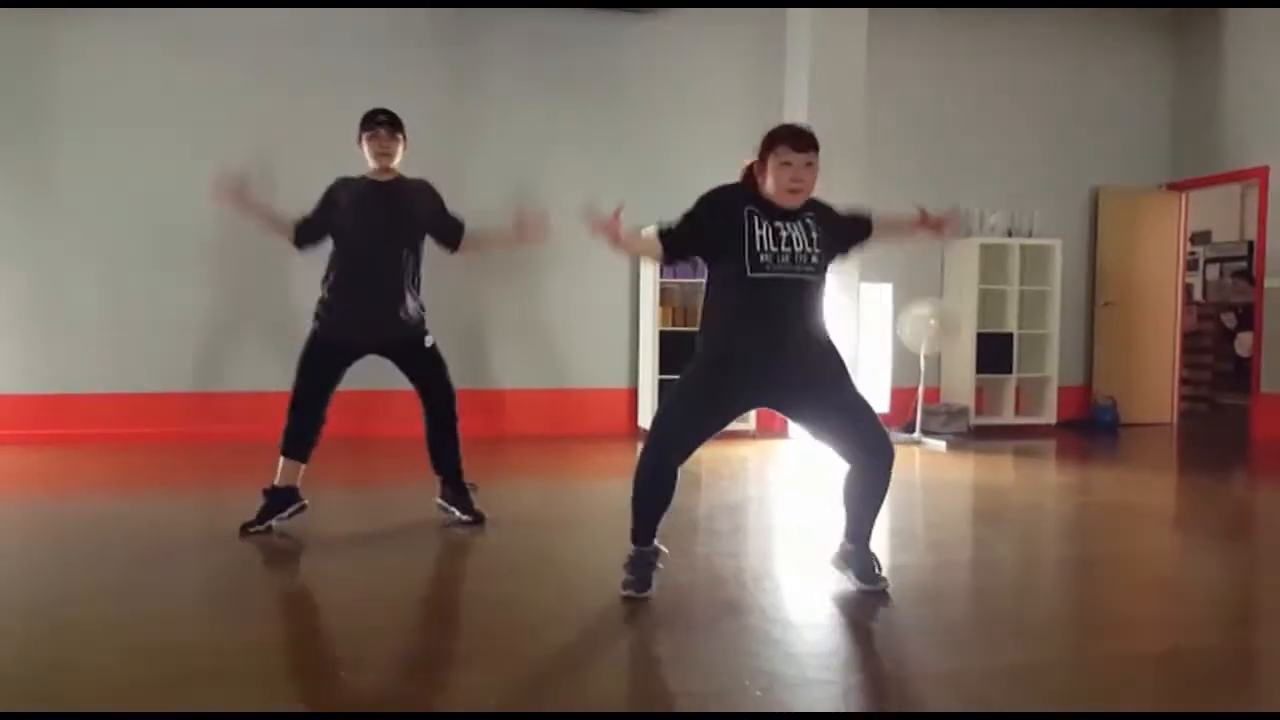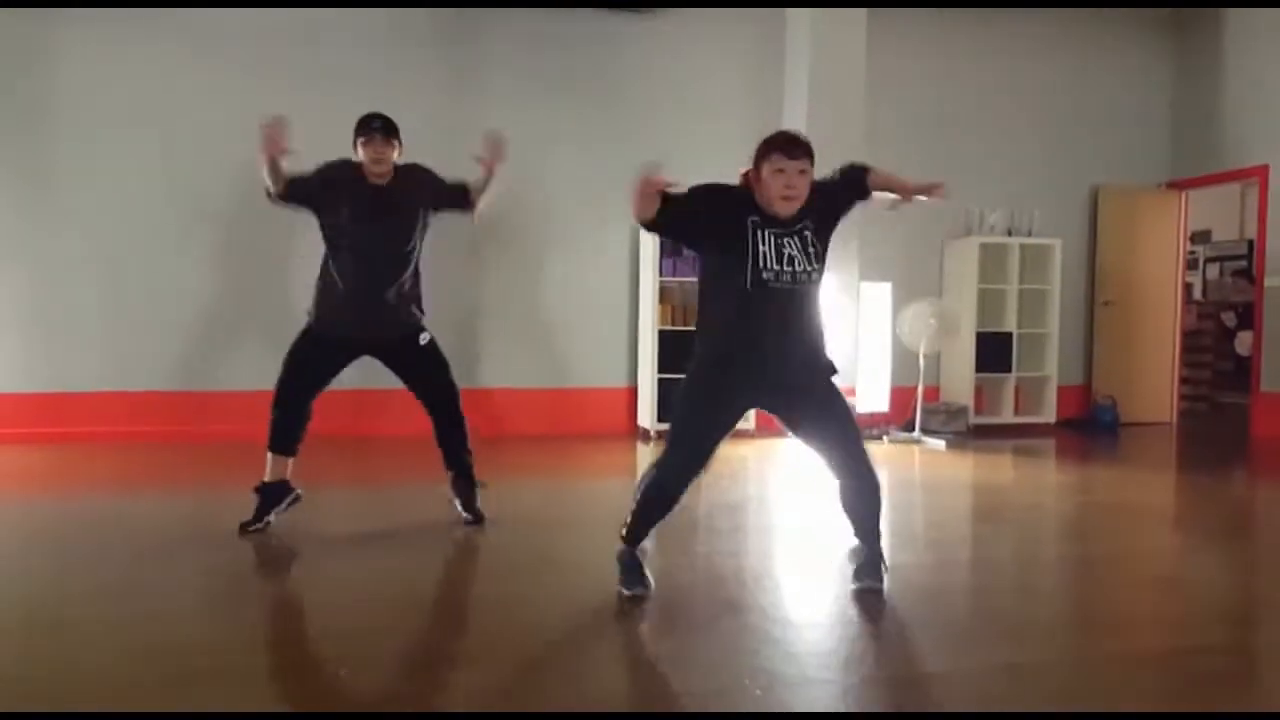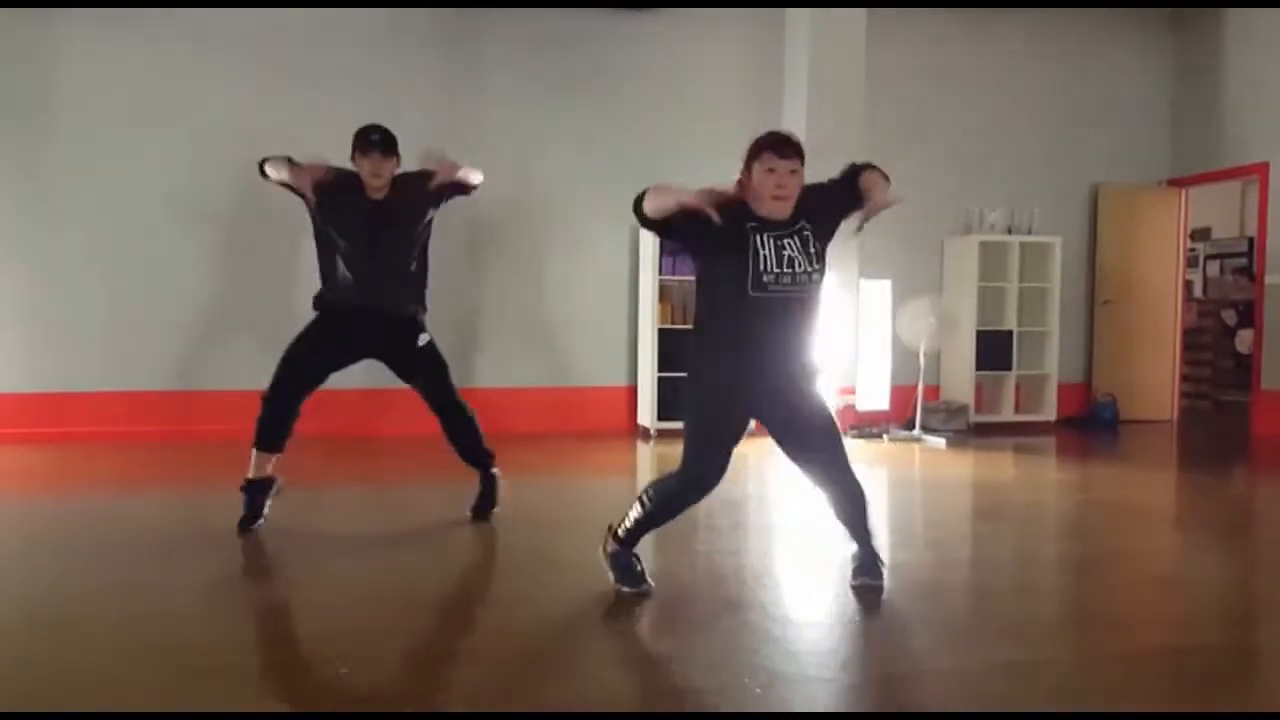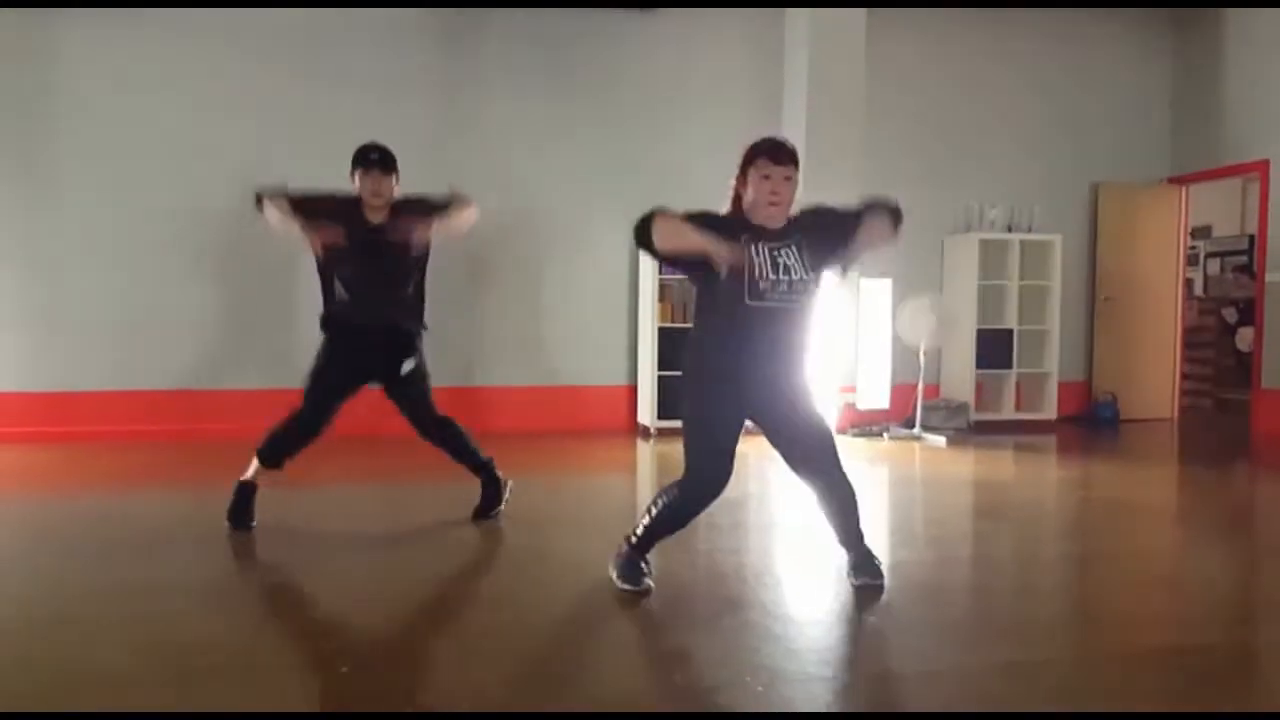
dt=0.1s
person 1, frame 1
left shoulder: (819, 217)
right shoulder: (727, 206)
left elbow: (856, 228)
right elbow: (672, 245)
left wrist: (915, 225)
right wrist: (623, 240)
left hip: (807, 368)
right hip: (728, 363)
left knee: (873, 450)
right knee: (662, 448)
left ankle: (855, 551)
right ankle: (643, 551)
person 1, frame 2
left shoulder: (818, 209)
right shoulder: (723, 207)
left elbow: (855, 179)
right elbow: (660, 215)
left wrist: (903, 188)
right wrist: (647, 196)
left hip: (798, 367)
right hip: (725, 366)
left knee: (852, 461)
right knee: (680, 460)
left ankle: (870, 549)
right ankle: (630, 548)
person 1, frame 3
left shoulder: (816, 212)
right shoulder: (722, 220)
left elbow: (859, 177)
right elbow: (649, 207)
left wrist: (876, 191)
right wrist: (687, 198)
left hip: (787, 379)
right hip: (721, 374)
left knee: (833, 469)
right knee: (698, 474)
left ankle: (865, 551)
right ankle: (621, 544)
person 1, frame 4
left shoulder: (814, 227)
right shoulder: (719, 232)
left elbow: (882, 217)
right elbow: (652, 230)
left wrist: (870, 234)
right wrist: (710, 247)
left hip: (782, 384)
right hip: (716, 380)
left knee: (826, 473)
right knee: (704, 481)
left ankle: (860, 553)
right ankle: (633, 549)
person 2, frame 1
left shoulder: (421, 193)
right shoulder: (342, 191)
left elbow: (457, 238)
right elbow: (304, 235)
left wrist: (510, 236)
right wrist: (251, 207)
left hip: (401, 321)
right hip: (339, 319)
left knee: (440, 397)
right knee: (307, 396)
left ankle: (453, 490)
right ankle: (285, 493)
person 2, frame 2
left shoulder: (418, 181)
right shoulder: (336, 179)
left elbow: (468, 200)
right elbow: (281, 190)
left wrist: (489, 171)
right wrist: (271, 156)
left hip: (399, 319)
right hip: (337, 318)
left knee: (442, 394)
right knee: (292, 390)
left ankle: (464, 484)
right ankle: (276, 486)
person 2, frame 3
left shoulder: (416, 189)
right shoulder: (335, 187)
left elbow: (473, 181)
right elbow: (271, 168)
left wrist: (455, 172)
right wrist: (293, 174)
left hip: (400, 320)
right hip: (343, 316)
left knee: (442, 397)
right knee: (286, 388)
left ankle: (487, 474)
right ankle: (261, 480)
person 2, frame 4
left shoulder: (415, 212)
right shoulder: (333, 211)
left elbow: (467, 209)
right elbow: (269, 202)
left wrist: (435, 230)
right wrist: (301, 229)
left hip: (399, 338)
right hip: (347, 335)
left knee: (425, 419)
right knee: (314, 416)
left ankle: (491, 478)
right ankle: (250, 482)
